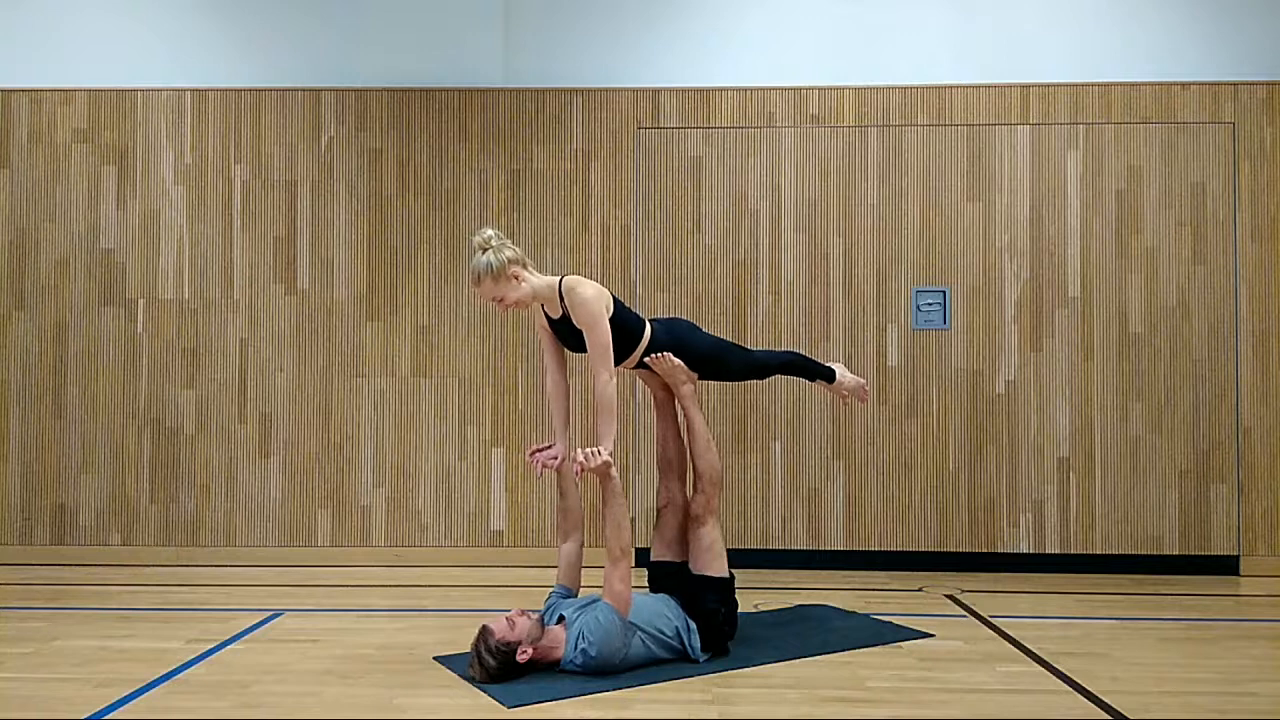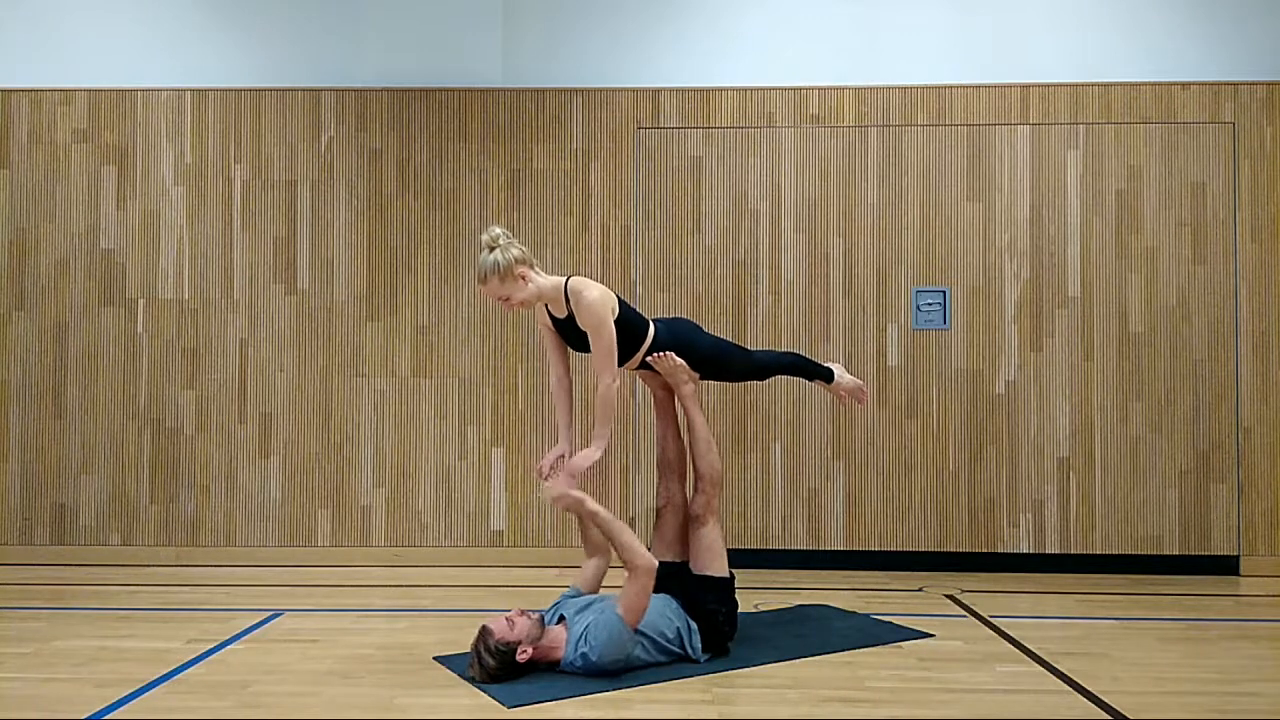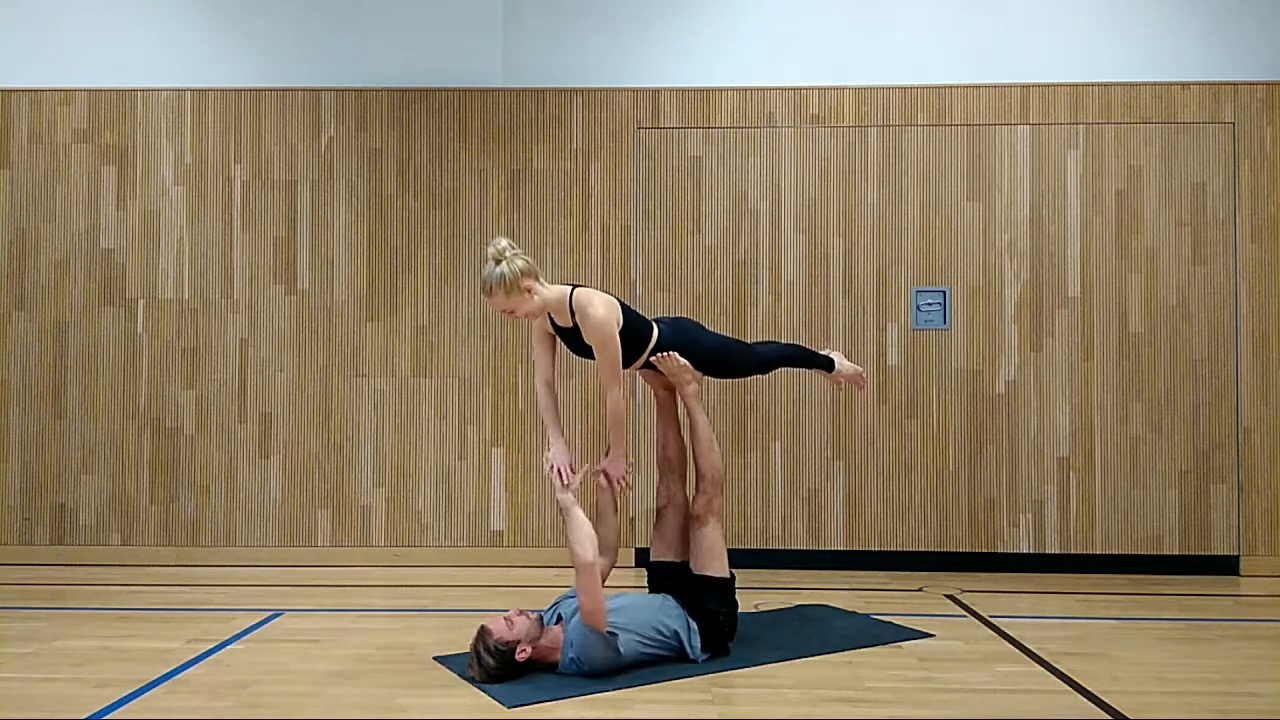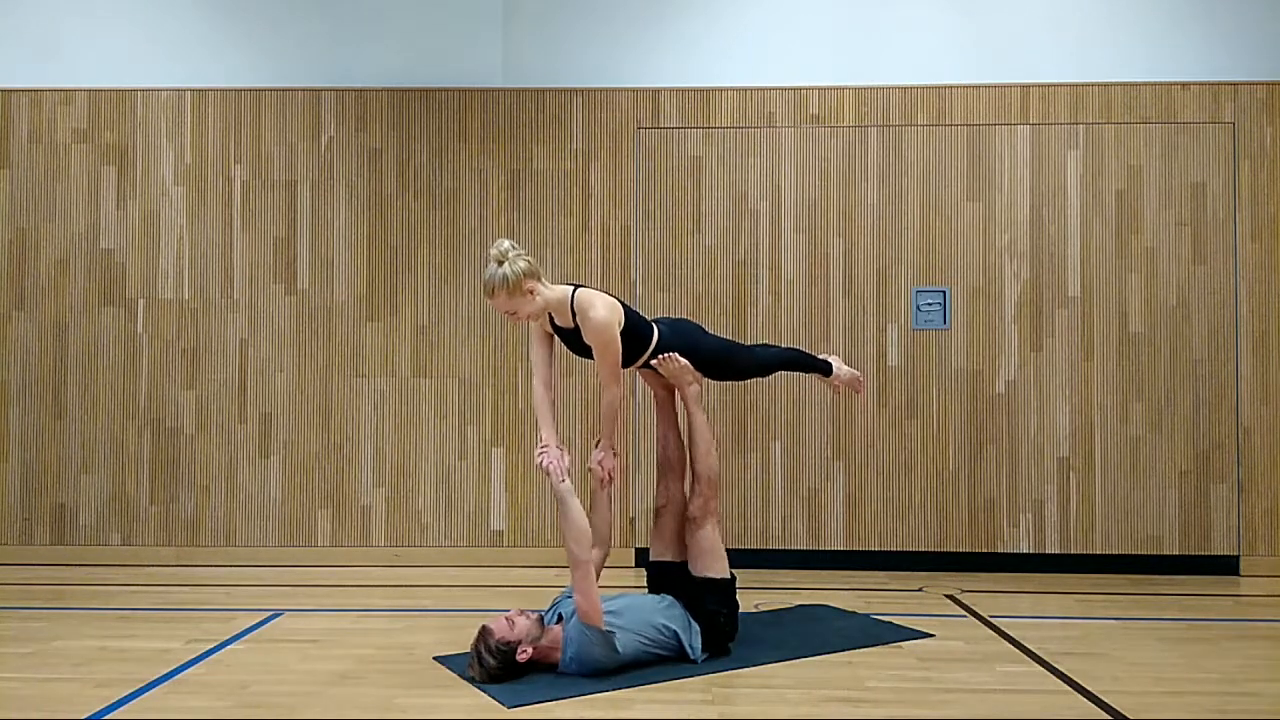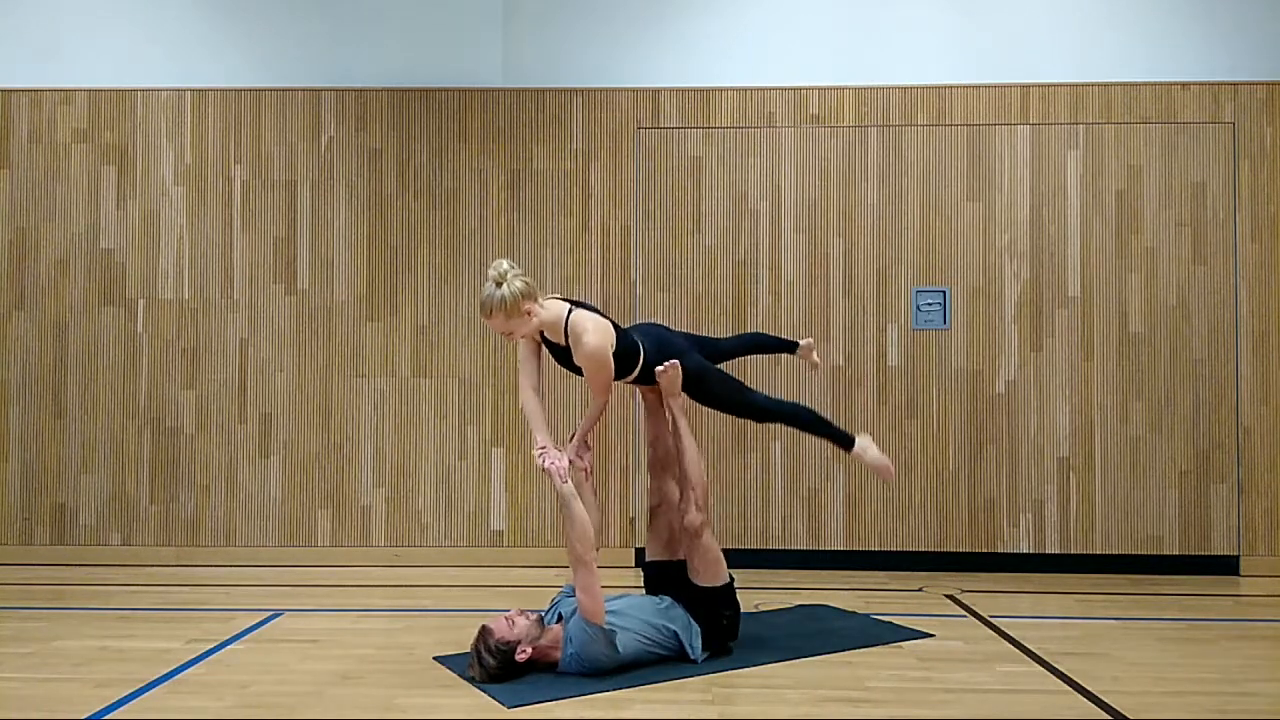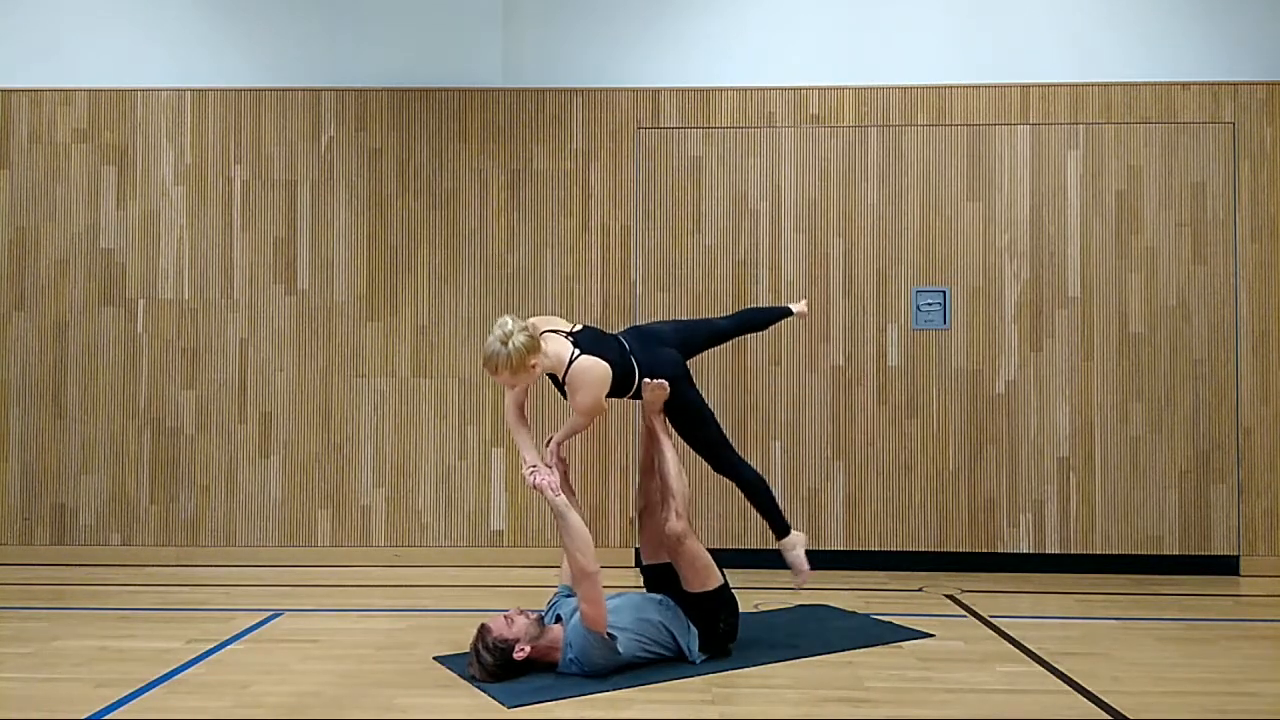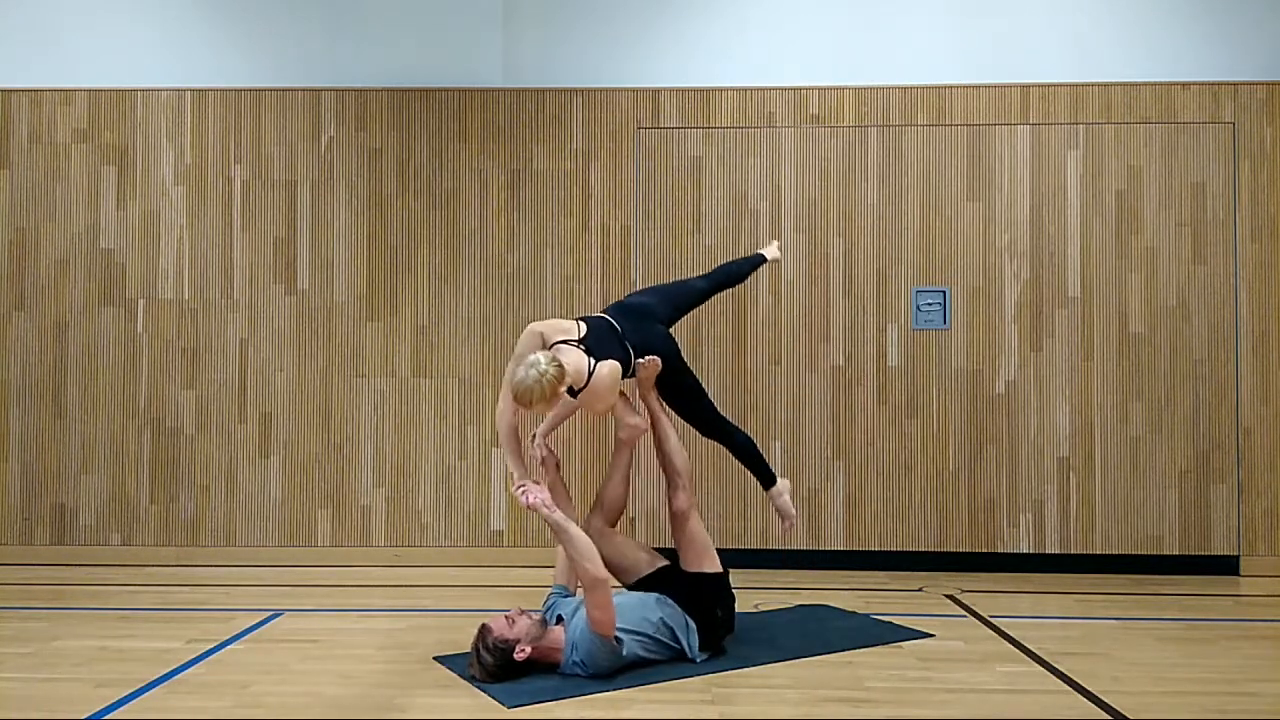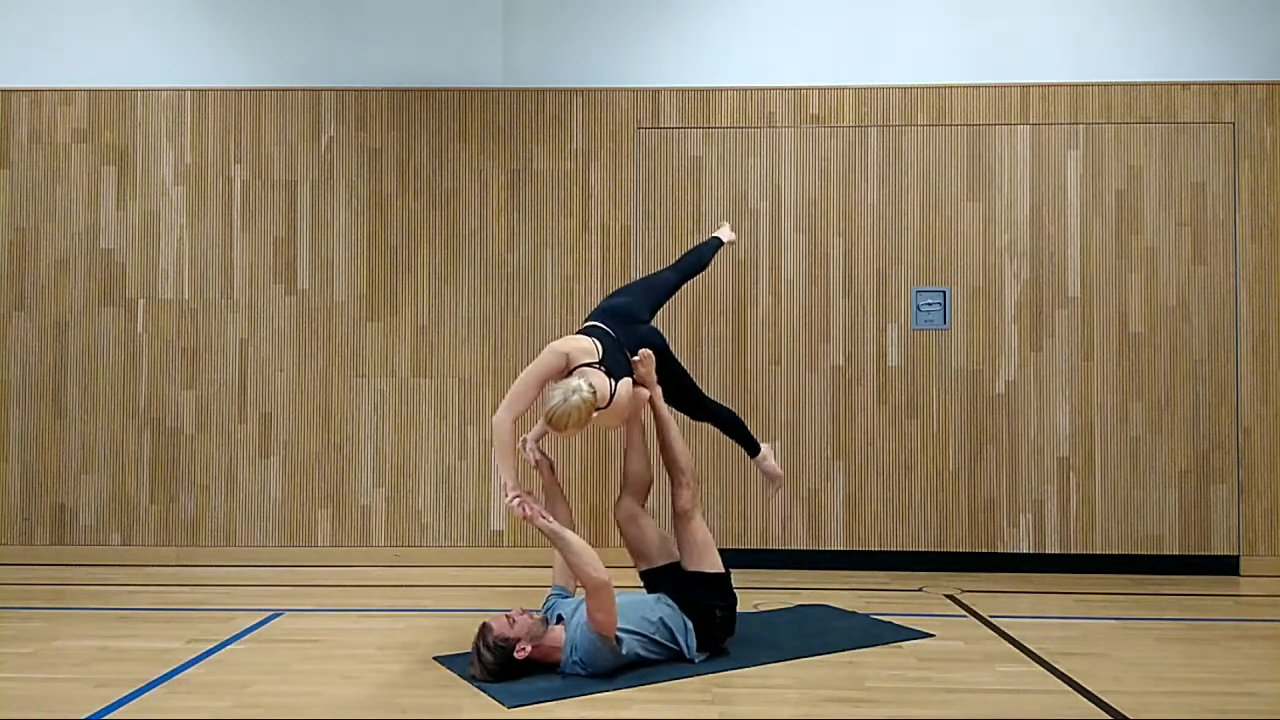
dt=0.5s
person 1, frame 1
left shoulder: (580, 295)
right shoulder: (543, 311)
left elbow: (605, 376)
right elbow: (555, 377)
left wrist: (605, 446)
right wrist: (560, 442)
left hip: (677, 346)
right hip: (655, 358)
left knee: (754, 365)
right knee: (753, 367)
left ankle: (832, 374)
right ankle: (828, 375)
person 1, frame 2
left shoulder: (586, 297)
right shoulder: (544, 310)
left elbow: (608, 377)
right elbow: (559, 377)
left wrist: (596, 445)
right wrist: (563, 441)
left hip: (678, 346)
right hip: (655, 358)
left knee: (755, 367)
right knee: (751, 367)
left ankle: (829, 374)
right ankle: (824, 377)
person 1, frame 3
left shoulder: (592, 311)
right shoulder: (545, 316)
left elbow: (613, 391)
right elbow: (544, 384)
left wrist: (617, 454)
right wrist: (558, 445)
left hip: (683, 345)
right hip: (657, 346)
left knee: (757, 359)
right knee: (753, 359)
left ankle: (830, 362)
right ankle: (824, 362)
person 1, frame 4
left shoulder: (594, 314)
right shoulder: (543, 313)
left elbow: (612, 388)
right elbow: (541, 381)
left wrist: (606, 447)
right wrist: (549, 440)
left hip: (680, 346)
right hip: (652, 344)
left knee: (758, 364)
right knee: (751, 361)
left ankle: (827, 367)
right ankle: (823, 365)
person 1, frame 5
left shoulder: (588, 340)
right shoulder: (536, 317)
left elbow: (600, 399)
right elbow: (528, 390)
left wrist: (580, 440)
right wrist: (544, 444)
left hip: (665, 360)
right hip: (642, 340)
left knee: (760, 406)
right knee: (726, 345)
left ankle: (854, 443)
right ankle: (798, 346)
person 1, frame 6
left shoulder: (585, 384)
right shoulder: (531, 331)
left elbow: (583, 417)
right elbow: (514, 407)
left wrist: (555, 442)
right wrist: (531, 456)
left hip: (661, 375)
right hip: (638, 342)
left knee: (726, 460)
right knee: (726, 325)
left ankle: (786, 536)
right ankle: (790, 309)
person 1, frame 7
left shoulder: (599, 388)
right shoulder: (537, 335)
right elbow: (505, 408)
left wrist: (545, 430)
right wrist: (520, 474)
left hip: (654, 353)
right hip: (631, 313)
left knee: (712, 425)
right knee: (708, 284)
left ankle: (773, 485)
right ankle: (764, 256)
person 1, frame 8
left shoulder: (616, 404)
right shoulder: (561, 353)
right elbow: (503, 417)
left wrist: (537, 435)
right wrist: (511, 488)
left hip: (644, 348)
right hip: (616, 314)
left knee: (700, 407)
right knee: (672, 275)
left ankle: (758, 453)
right ankle: (719, 238)
person 2, frame 1
left shoulder: (555, 616)
right shoulder: (593, 649)
left elbow: (571, 540)
right elbow: (619, 557)
left wrist: (564, 473)
right wrist: (609, 479)
left hip: (670, 603)
right hip: (704, 622)
right knee: (702, 507)
left ankle: (665, 395)
right ankle: (684, 393)
person 2, frame 2
left shoulder: (557, 617)
right shoulder: (595, 652)
left elbow: (597, 556)
right elbow: (646, 565)
left wrist: (579, 502)
right wrist: (588, 506)
left hip: (671, 604)
right hip: (704, 622)
right knee: (702, 506)
left ankle: (664, 394)
right ankle: (686, 392)
person 2, frame 3
left shoulder: (556, 617)
right shoulder: (583, 654)
left elbow: (603, 558)
right elbow: (587, 564)
left wrist: (605, 493)
right wrist: (566, 501)
left hip: (671, 603)
right hip: (704, 621)
right knee: (705, 506)
left ankle: (667, 394)
right ankle: (689, 393)
person 2, frame 4
left shoulder: (556, 617)
right shoulder: (583, 652)
left elbow: (596, 551)
right elbow: (581, 563)
left wrist: (600, 486)
right wrist: (563, 489)
left hip: (672, 606)
right hip: (706, 621)
right knee: (699, 509)
left ankle: (666, 393)
right ankle: (690, 394)
person 2, frame 5
left shoulder: (557, 615)
right shoulder: (583, 651)
left elbow: (585, 551)
right elbow: (584, 562)
left wrist: (580, 480)
right wrist: (565, 490)
left hip: (669, 605)
right hip: (704, 625)
right knee: (693, 519)
right ankle: (673, 404)
person 2, frame 6
left shoulder: (555, 616)
right shoulder: (582, 653)
left elbow: (576, 557)
right elbow: (587, 571)
left wrist: (562, 481)
right wrist: (558, 503)
left hip: (671, 604)
right hip: (705, 626)
right knee: (674, 527)
right ankle: (655, 418)
person 2, frame 7
left shoulder: (555, 616)
right shoulder: (586, 654)
left elbow: (569, 545)
right elbow: (596, 579)
left wrist: (553, 473)
right wrist: (551, 513)
left hip: (670, 603)
right hip: (702, 619)
left knee: (595, 528)
right knee: (681, 504)
left ankle: (626, 440)
right ankle: (649, 398)
person 2, frame 8
left shoulder: (554, 616)
right shoulder: (585, 655)
left elbow: (565, 540)
right elbow: (598, 581)
left wrist: (548, 477)
right wrist: (544, 524)
left hip: (671, 604)
right hip: (703, 619)
right knee: (684, 504)
left ankle: (635, 404)
right ankle: (653, 396)
